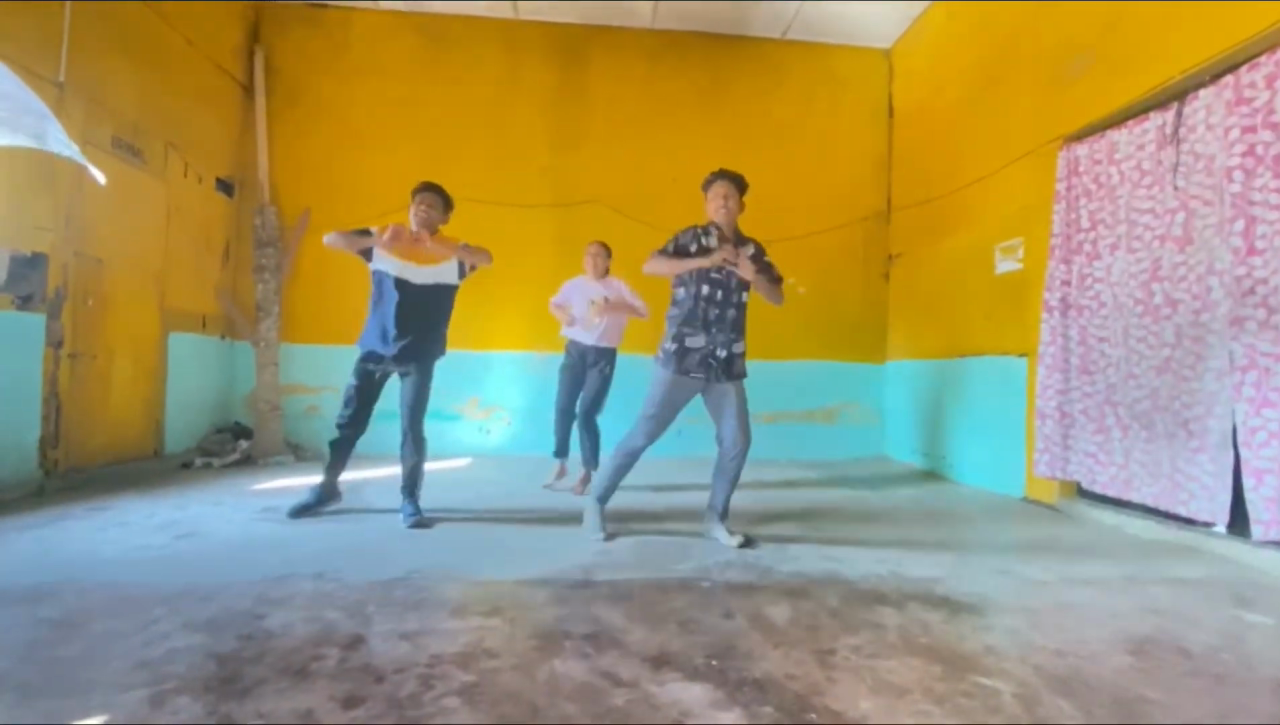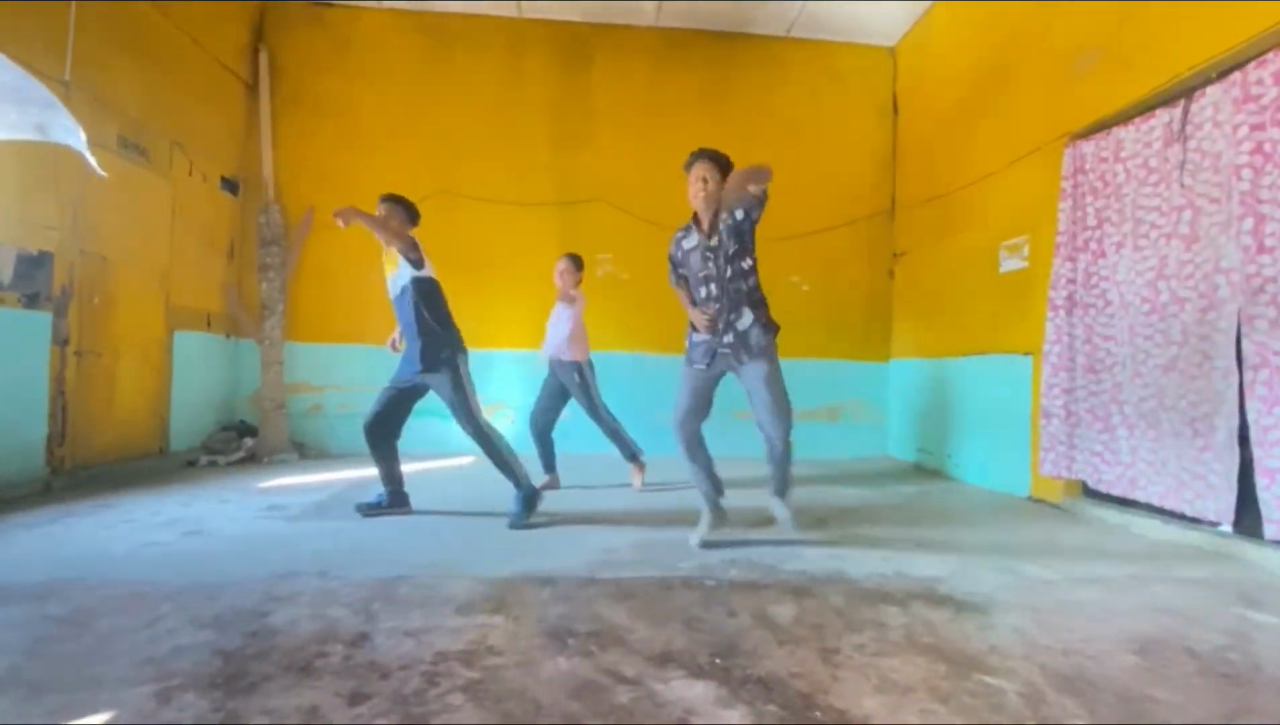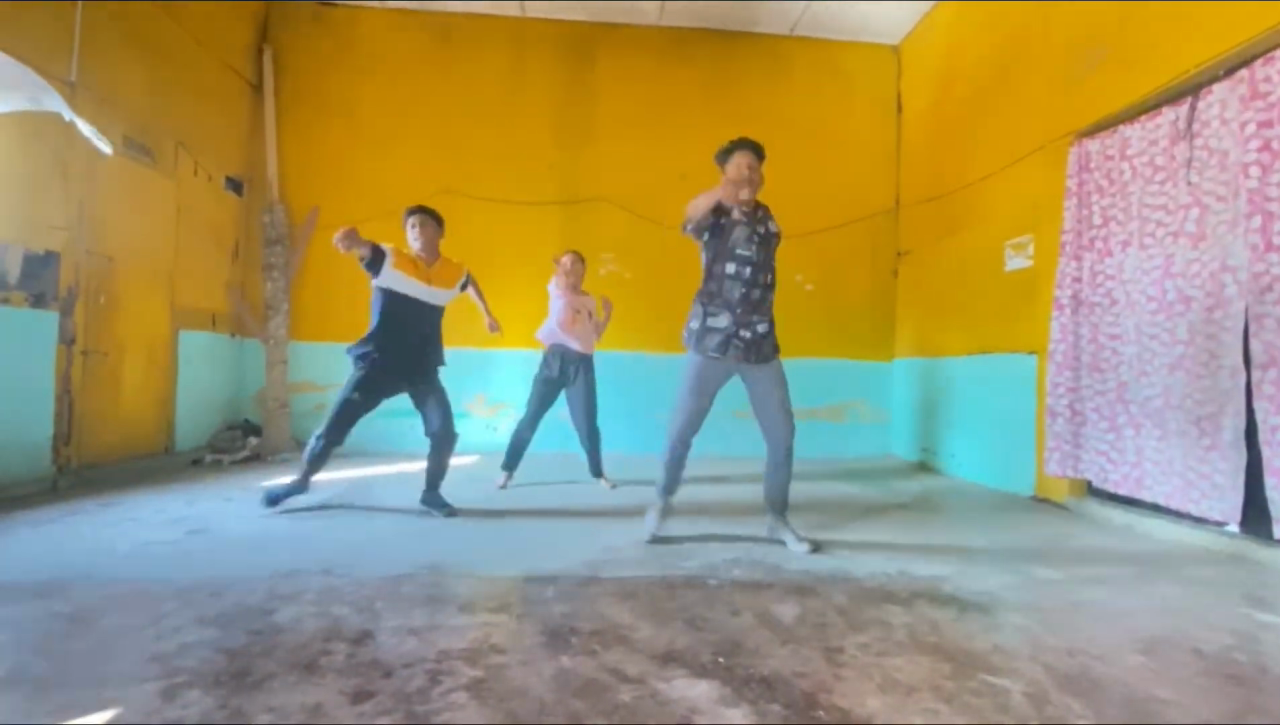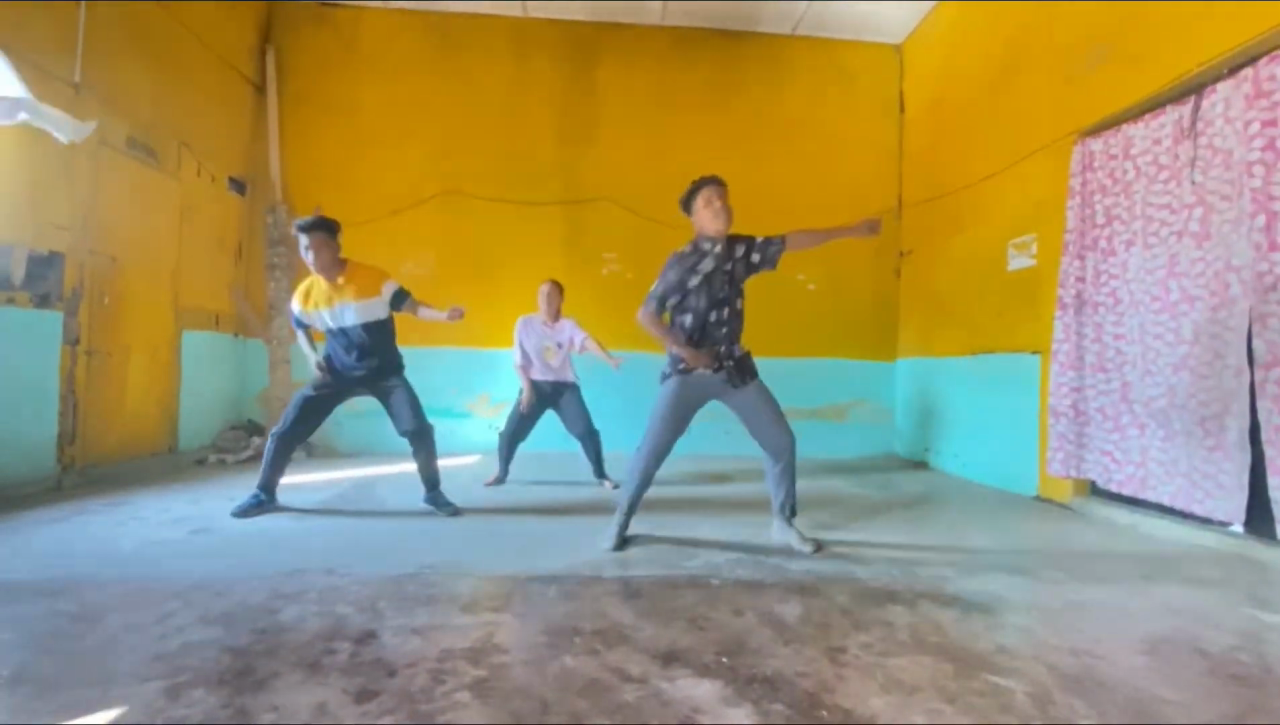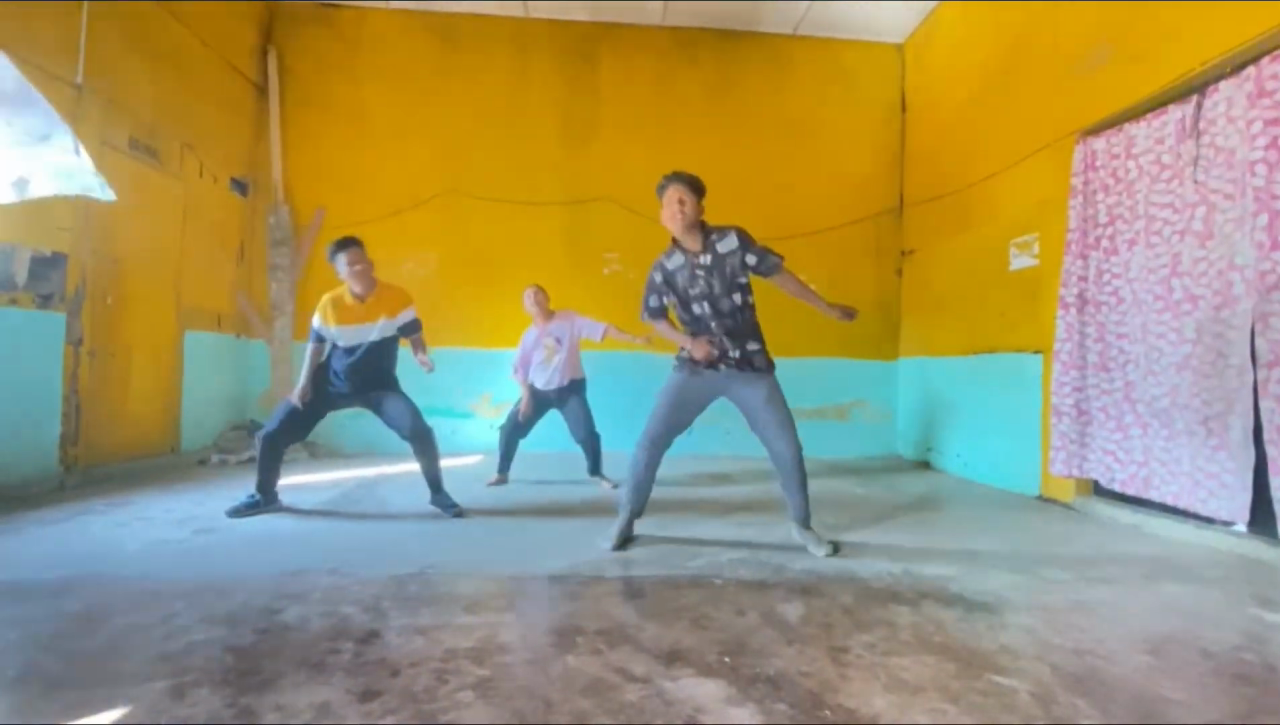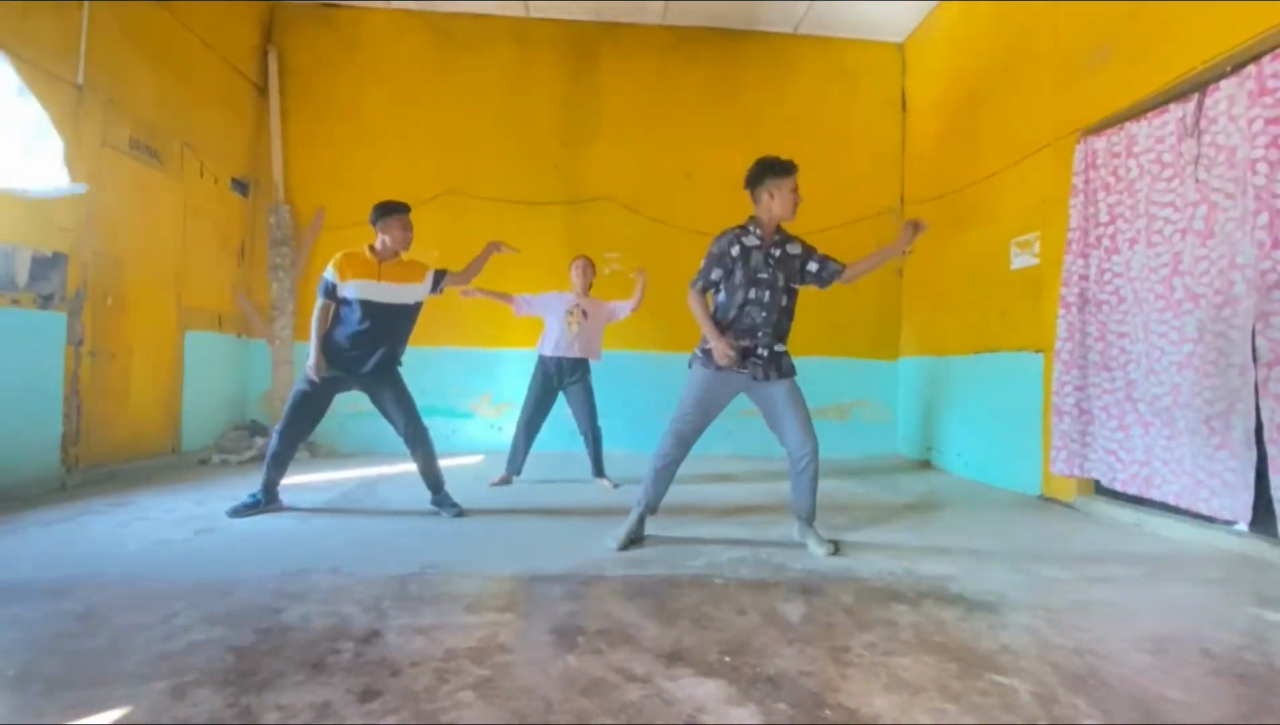
dt=0.5s
person 1, frame 1
left shoulder: (753, 251)
right shoulder: (693, 238)
left elbow: (778, 297)
right elbow: (651, 266)
left wrist: (752, 275)
right wrist: (705, 262)
left hip: (727, 361)
right hip: (684, 355)
left knee: (735, 442)
right knee: (645, 431)
left ankle: (716, 519)
right ankle: (598, 500)
person 1, frame 2
left shoulder: (736, 218)
right shoulder: (681, 241)
left elbow: (761, 176)
left wrist: (742, 184)
right wrist: (691, 310)
left hip: (750, 338)
right hip: (704, 344)
left knee: (776, 425)
right knee: (685, 423)
left ankle: (780, 497)
right ankle: (712, 507)
person 1, frame 3
left shoulder: (769, 224)
right shoulder: (717, 219)
right elbow: (691, 212)
right wrist: (725, 187)
left hip: (757, 342)
right hip: (713, 339)
left knee: (781, 430)
right knee: (683, 424)
left ankle: (777, 518)
right ankle: (661, 501)
person 1, frame 4
left shoulder: (739, 249)
right shoulder: (684, 262)
left elbow: (791, 242)
right elbow: (645, 314)
left wrist: (851, 230)
right wrist: (682, 351)
left hip: (734, 368)
right hip: (688, 371)
left knee: (782, 441)
right knee: (654, 446)
left ankle: (783, 523)
right ankle: (622, 518)
person 1, frame 5
left shoulder: (732, 241)
right shoulder: (665, 267)
left elbow: (777, 272)
right elbow: (652, 317)
left wrist: (829, 308)
right wrist: (687, 343)
left hip: (749, 365)
right hip: (698, 367)
left knee: (787, 450)
right knee: (651, 439)
left ankle: (802, 526)
right ankle: (626, 520)
person 1, frame 6
left shoulder: (796, 249)
right shoulder: (732, 242)
left elbow: (841, 275)
right elbow: (695, 293)
left wrist: (896, 246)
right wrist: (714, 339)
left hip: (772, 365)
right hip: (720, 361)
left knee: (805, 447)
right knee: (676, 439)
left ankle: (804, 525)
right ankle: (638, 518)
person 2, frame 1
left shoulder: (450, 249)
right shoulder: (384, 238)
left elbow: (485, 259)
right elbow: (331, 240)
left wrist: (438, 245)
right wrist: (373, 241)
left hip: (417, 353)
right hip: (376, 345)
left knee: (412, 424)
right knee: (350, 418)
left ankle: (409, 500)
right ankle: (326, 489)
person 2, frame 2
left shoulder: (408, 253)
right shoulder: (394, 260)
left elbow: (397, 239)
left wrist: (358, 216)
left hip: (441, 357)
right hip: (414, 361)
left knee: (474, 425)
right knee: (376, 426)
left ankle: (525, 491)
right ankle: (395, 495)
person 2, frame 3
left shoulder: (453, 272)
right shoulder: (387, 260)
left elbow: (471, 285)
right elbow: (345, 244)
left wrist: (488, 315)
right wrist: (349, 239)
left hip: (421, 368)
right hip: (378, 363)
left knee: (443, 431)
right knee: (332, 429)
left ankle: (431, 492)
right ankle: (302, 480)
person 2, frame 4
left shoulder: (375, 280)
right shoulder: (304, 294)
left elbow: (412, 308)
right elbow: (301, 330)
left wrist: (443, 315)
right wrist: (312, 354)
left hip: (383, 371)
right hip: (338, 371)
left knee: (418, 428)
right knee: (285, 431)
left ankle: (433, 491)
right ankle: (265, 493)
person 2, frame 5
left shoulder: (398, 299)
right shoulder: (330, 306)
left elbow: (415, 337)
right elbow: (315, 347)
left wrist: (422, 357)
right wrist: (304, 383)
left hip: (379, 385)
right hip: (331, 385)
left knee: (420, 431)
right knee: (271, 434)
left ankle: (438, 494)
right ankle: (265, 496)
person 2, frame 6
left shoulder: (418, 272)
right shoulder: (344, 263)
left elbow: (462, 279)
right elbow: (321, 308)
left wrist: (488, 251)
right wrist: (315, 351)
left hip: (381, 368)
right hip: (333, 362)
left knee: (414, 430)
right knee: (290, 427)
left ankle: (439, 493)
right ankle: (267, 494)
person 3, frame 1
left shoulder: (617, 286)
right shoulder: (575, 284)
left elbow: (643, 312)
right elbow: (554, 304)
left wrist: (618, 306)
right wrist: (562, 316)
left hip: (604, 355)
right hip: (577, 351)
left knee: (587, 413)
right knee: (563, 407)
left ankle: (587, 471)
right ankle: (561, 462)
person 3, frame 2
left shoulder: (574, 298)
right shoulder: (563, 302)
left elbow: (570, 300)
left wrist: (562, 295)
left hip: (573, 366)
right hip: (556, 367)
left knee: (600, 416)
right knee: (538, 421)
left ankle: (636, 462)
right ankle: (552, 475)
person 3, frame 3
left shoulder: (590, 302)
right shoulder: (557, 286)
left elbow: (597, 335)
right elbow: (561, 280)
left wrist: (607, 316)
left hip: (583, 364)
right hip: (555, 359)
left knee: (586, 423)
right knee: (531, 418)
left ankle: (598, 474)
right ankle: (507, 470)
person 3, frame 4
left shoulder: (567, 325)
right shoulder: (524, 323)
left elbow: (587, 341)
right elbow: (519, 361)
left wrist: (609, 358)
right wrist: (526, 388)
left hip: (565, 387)
right hip: (536, 386)
left knee: (586, 431)
right knee: (509, 433)
left ankle: (601, 475)
right ankle: (501, 473)
person 3, frame 5
left shoulder: (570, 320)
right shoulder: (529, 336)
left elbow: (603, 330)
right elbow: (518, 369)
left wrist: (634, 338)
right wrist: (525, 395)
left hip: (570, 389)
right hip: (540, 391)
left knee: (586, 434)
right knee: (509, 428)
left ankle: (596, 473)
right ankle: (502, 474)
person 3, frame 6
left shoulder: (601, 307)
right shoulder: (552, 299)
left elbow: (632, 306)
right elbow: (515, 301)
left wrist: (640, 283)
right wrist: (481, 292)
left hip: (578, 369)
right hip: (548, 365)
left knee: (589, 425)
right knee: (527, 422)
left ankle: (599, 474)
right ankle: (509, 473)
